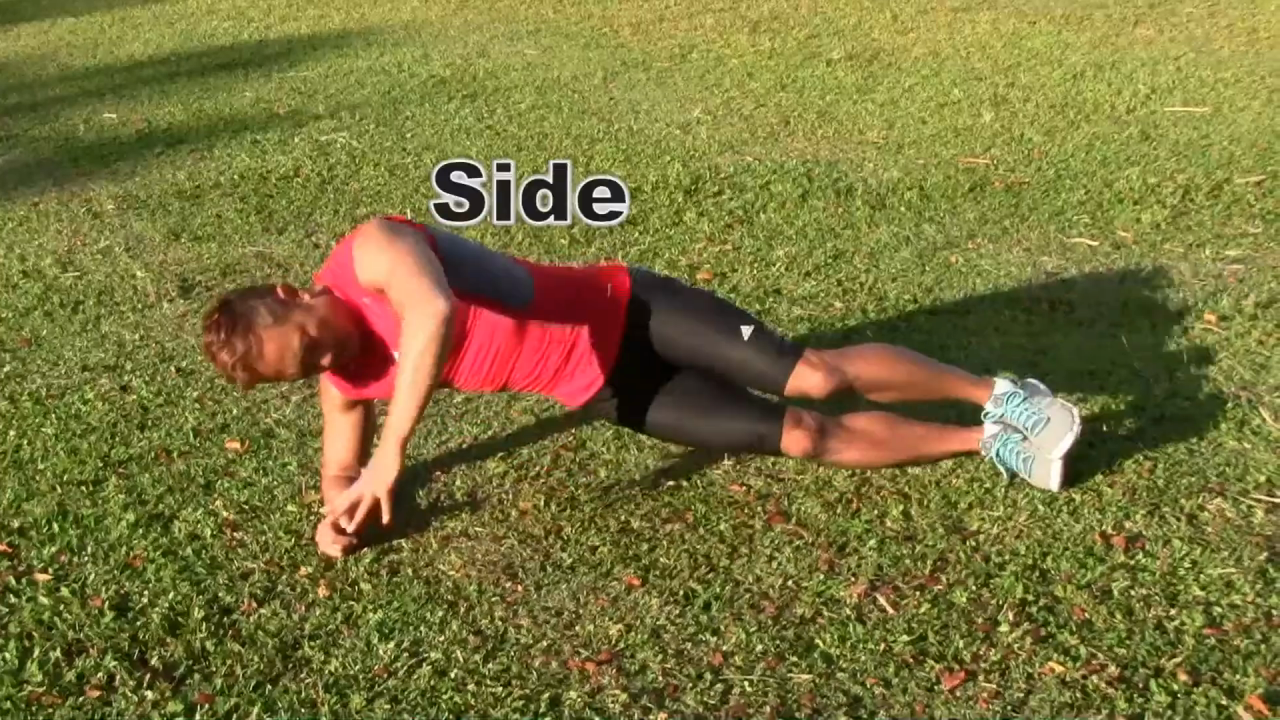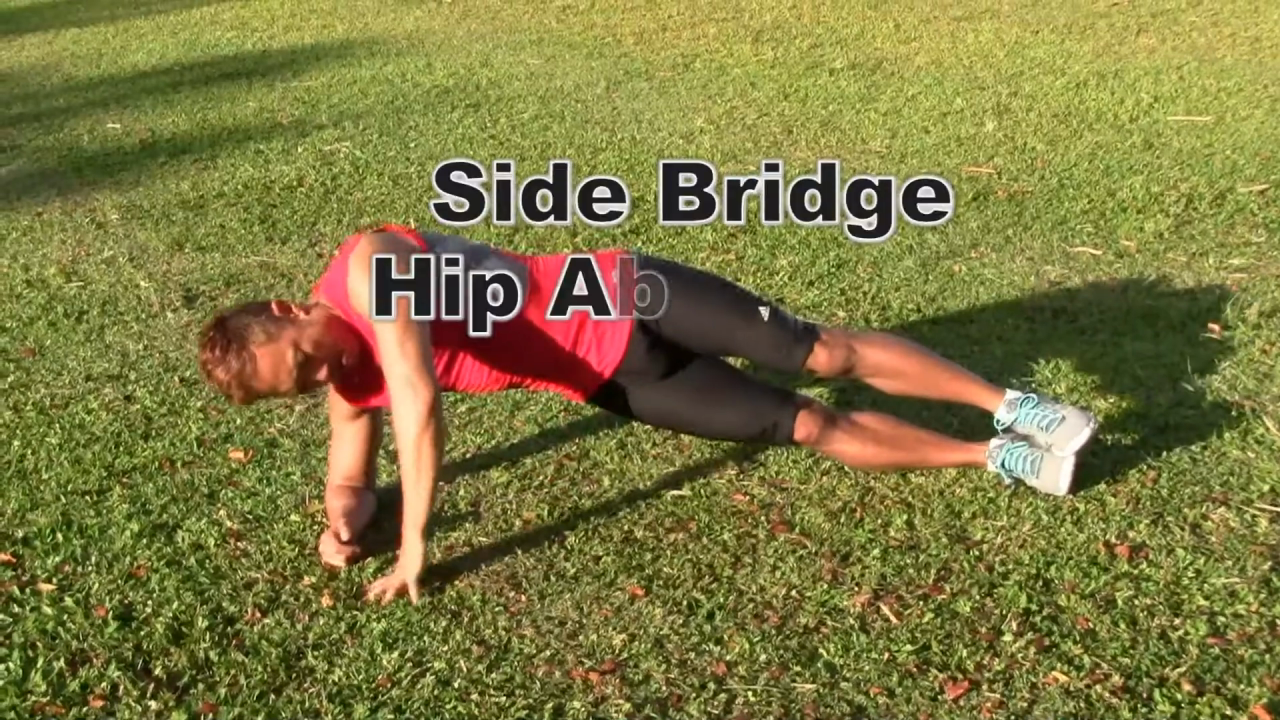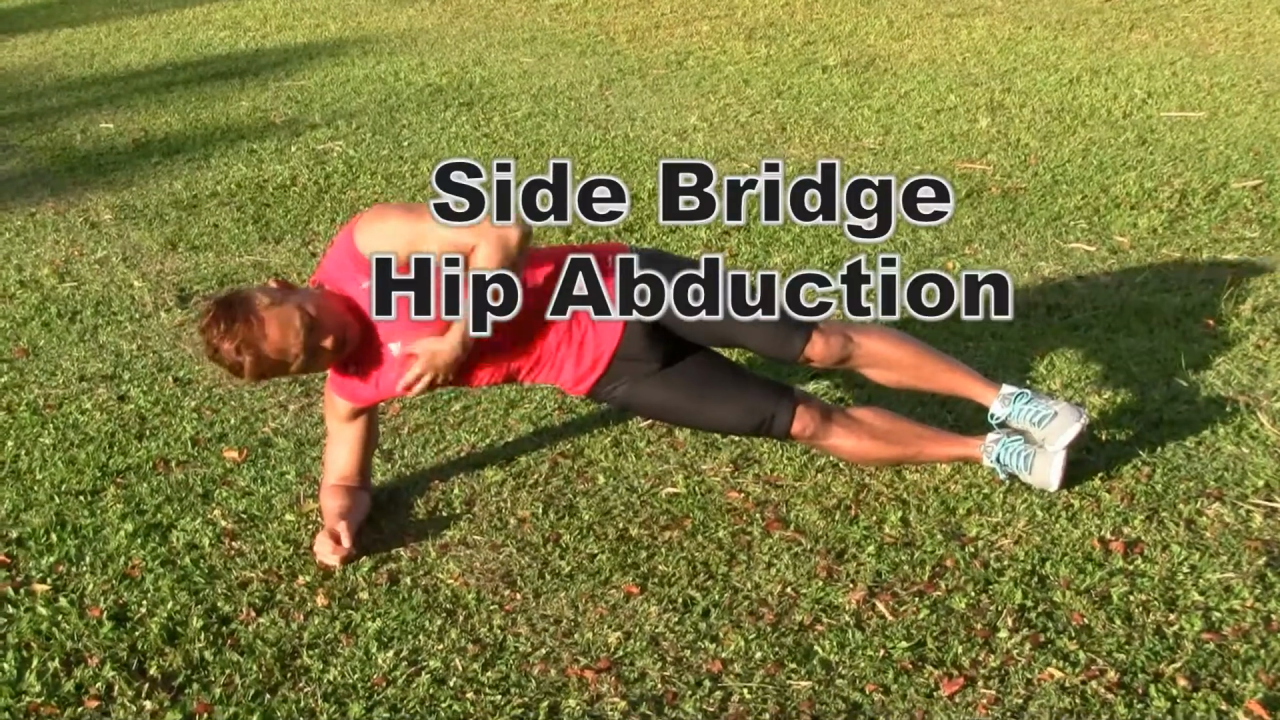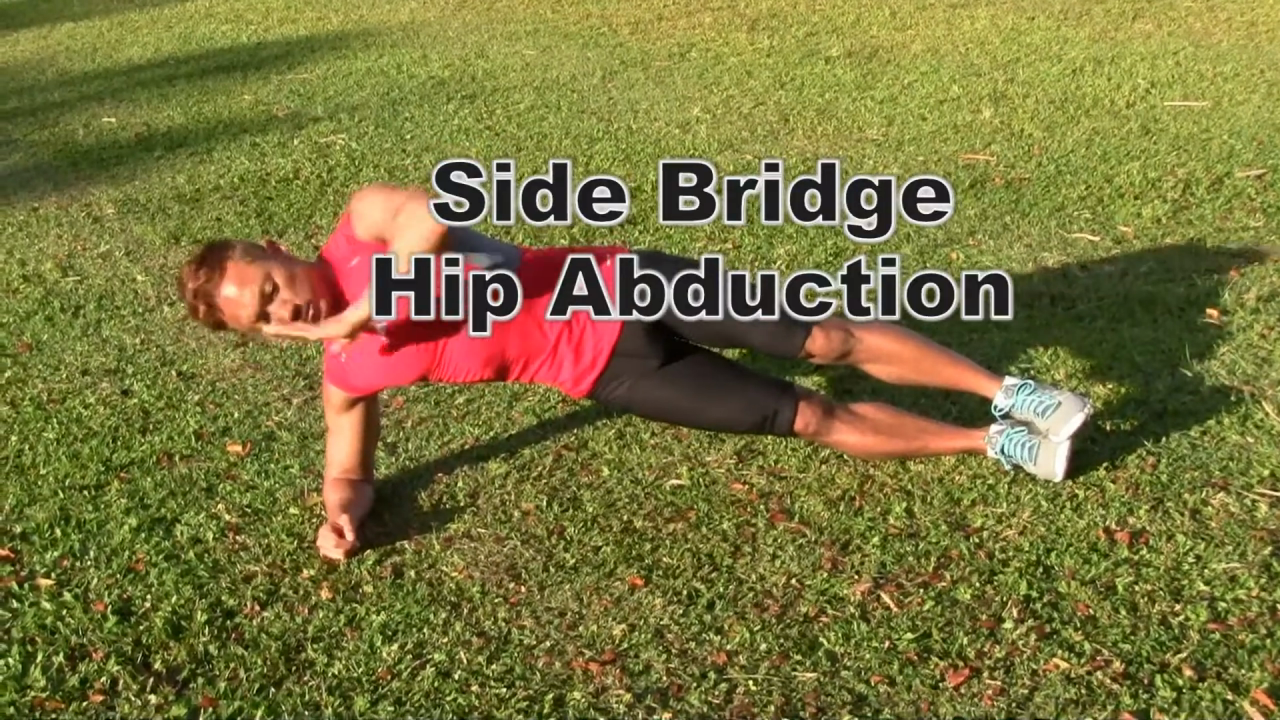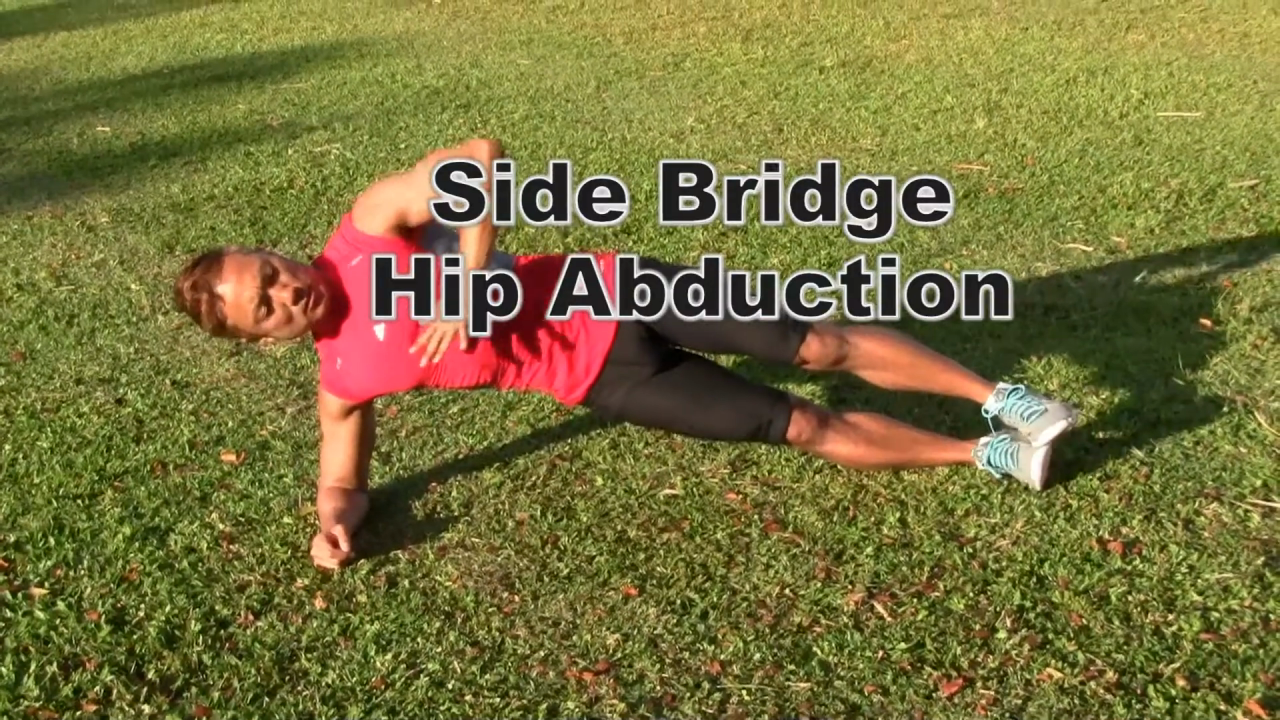
dt=0.7s
person 1, frame 1
left shoulder: (369, 251)
right shoulder: (344, 372)
left elbow: (433, 305)
right elbow: (342, 470)
left wrist: (391, 455)
right wrist: (337, 512)
left hip: (626, 309)
right hip: (603, 383)
left knee: (821, 376)
right knee: (805, 436)
left ankle: (999, 393)
right ankle: (982, 439)
person 1, frame 2
left shoulder: (365, 266)
right shoulder: (349, 382)
left elbow: (419, 401)
right elbow: (349, 481)
left wrist: (414, 548)
right wrist: (341, 526)
left hip: (627, 297)
right hip: (611, 378)
left knee: (826, 352)
right knee: (810, 426)
left ankle: (1007, 404)
right ankle: (993, 458)
person 1, frame 3
left shoulder: (365, 243)
right shoulder: (350, 389)
left elbow: (507, 230)
right elbow: (344, 478)
left wrist: (459, 336)
right wrist: (336, 524)
left hip: (619, 289)
right hip: (604, 376)
left knee: (822, 340)
right knee: (807, 425)
left ankle: (1005, 402)
right ankle: (989, 456)
person 1, frame 4
left shoulder: (363, 219)
right shoulder: (348, 375)
left elbow: (432, 223)
right elbow: (350, 470)
left wrist: (352, 314)
right wrist: (340, 513)
left hip: (623, 288)
right hip: (607, 373)
left knee: (828, 340)
right knee: (813, 418)
left ankle: (1007, 392)
right ankle: (992, 445)
person 1, frame 5
left shoulder: (369, 223)
right shoulder: (343, 380)
left elbow: (482, 156)
right elbow: (343, 477)
left wrist: (469, 284)
right wrist: (334, 522)
left hip: (615, 295)
right hip: (603, 381)
left knee: (822, 344)
right knee: (806, 429)
left ankle: (998, 399)
right ankle: (984, 457)
